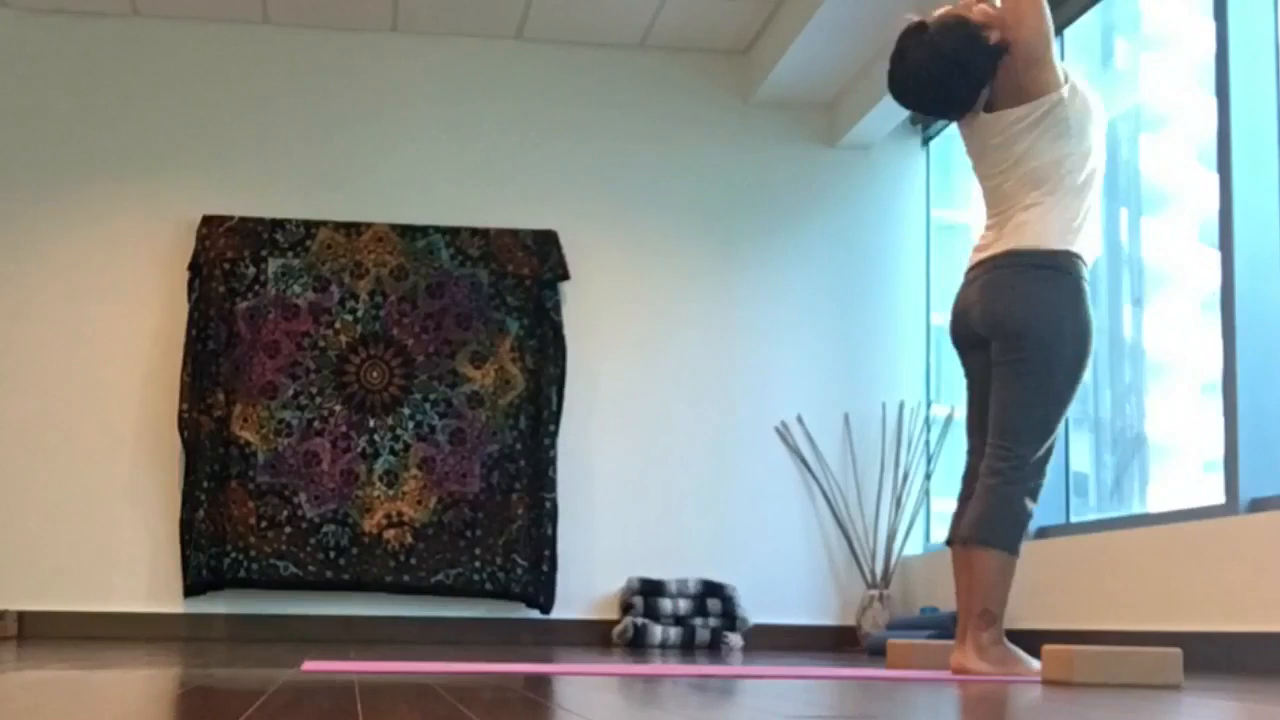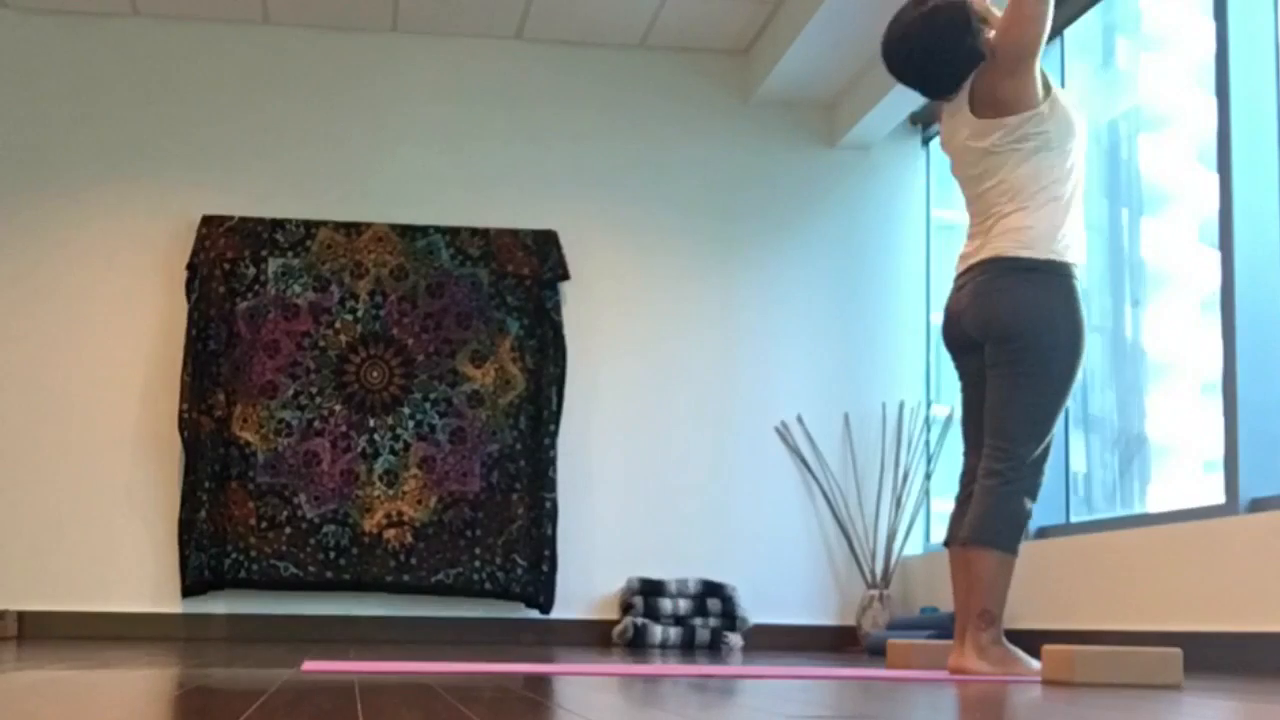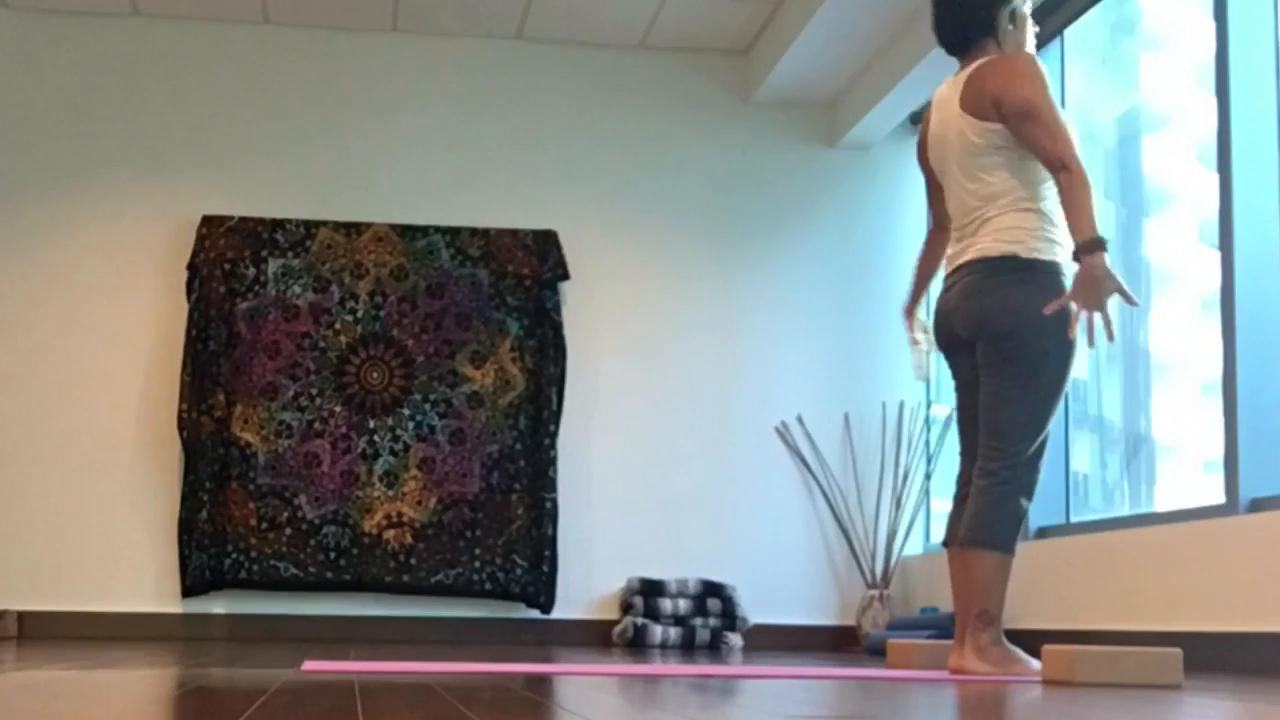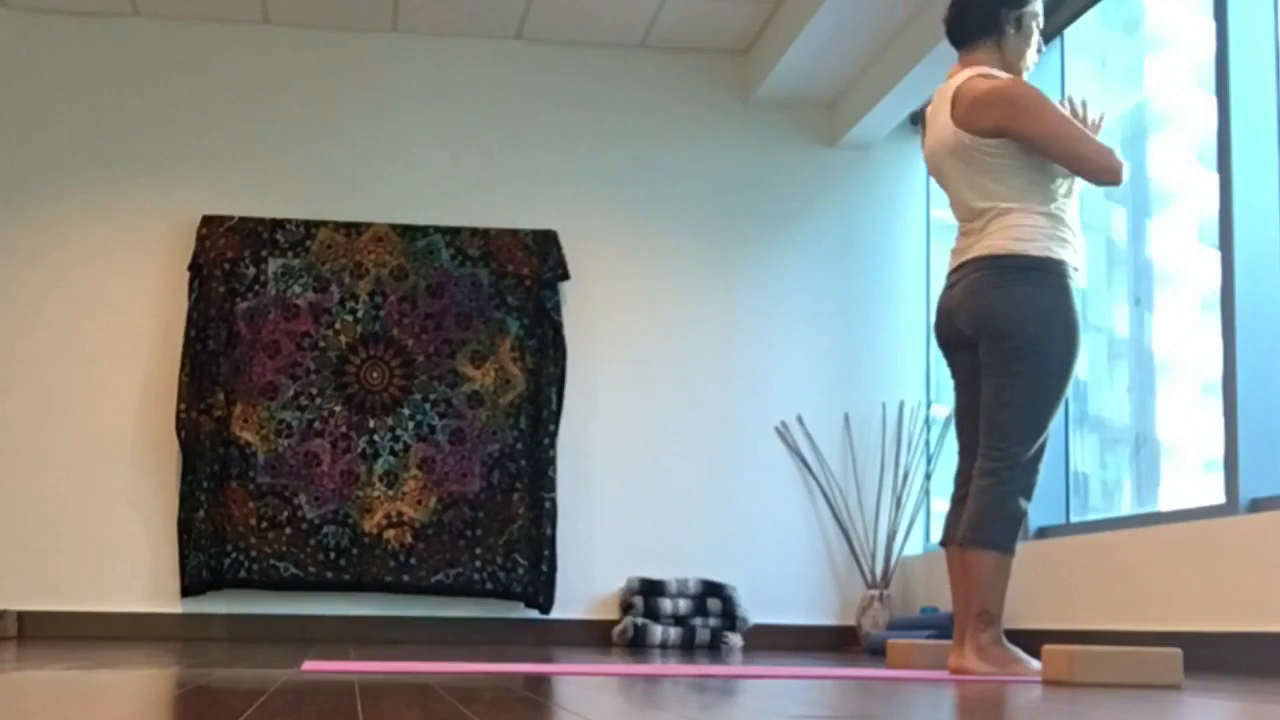
dt=0.4s
person 1, frame 1
left shoulder: (967, 96)
right shoulder: (1027, 69)
left hip: (986, 290)
right hip: (1040, 283)
left knee: (987, 469)
right knee: (1013, 468)
left ankle: (974, 638)
right ankle: (983, 642)
person 1, frame 2
left shoulder: (957, 106)
right shoulder: (1009, 75)
left hip: (976, 292)
right hip: (1028, 288)
left knee: (986, 473)
right knee: (1010, 471)
left ankle: (970, 639)
right ankle: (982, 642)
person 1, frame 3
left shoulder: (937, 112)
right shoulder: (1005, 75)
left elbow: (940, 226)
right elbow: (1066, 163)
left wrist: (913, 300)
right wrist: (1090, 254)
left hip: (965, 293)
right hip: (1021, 285)
left knee: (982, 472)
right knee: (1007, 470)
left ankle: (970, 640)
right ankle: (983, 642)
person 1, frame 4
left shoulder: (940, 109)
right shoulder: (1000, 94)
right elbow: (1108, 169)
left wrist: (1069, 132)
right wrist: (1081, 134)
left hip: (969, 290)
right hip: (1026, 287)
left knee: (980, 471)
right knee: (1008, 469)
left ankle: (968, 639)
right ankle: (983, 642)
